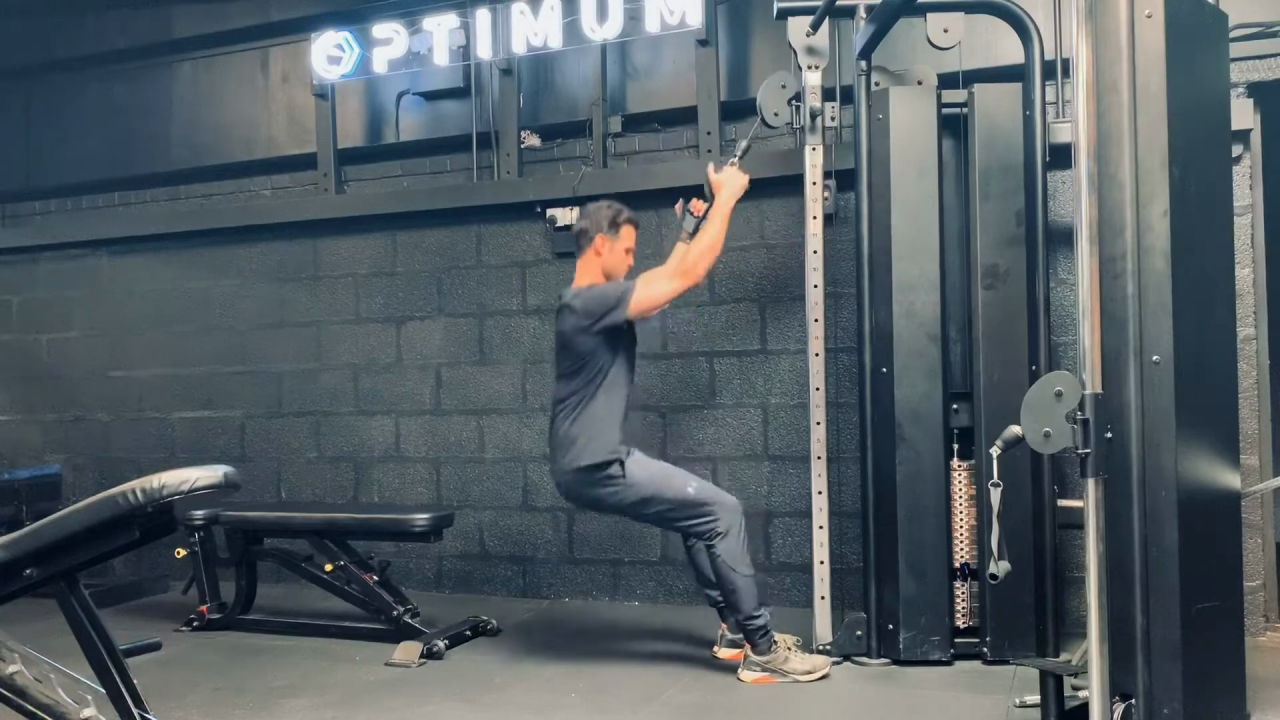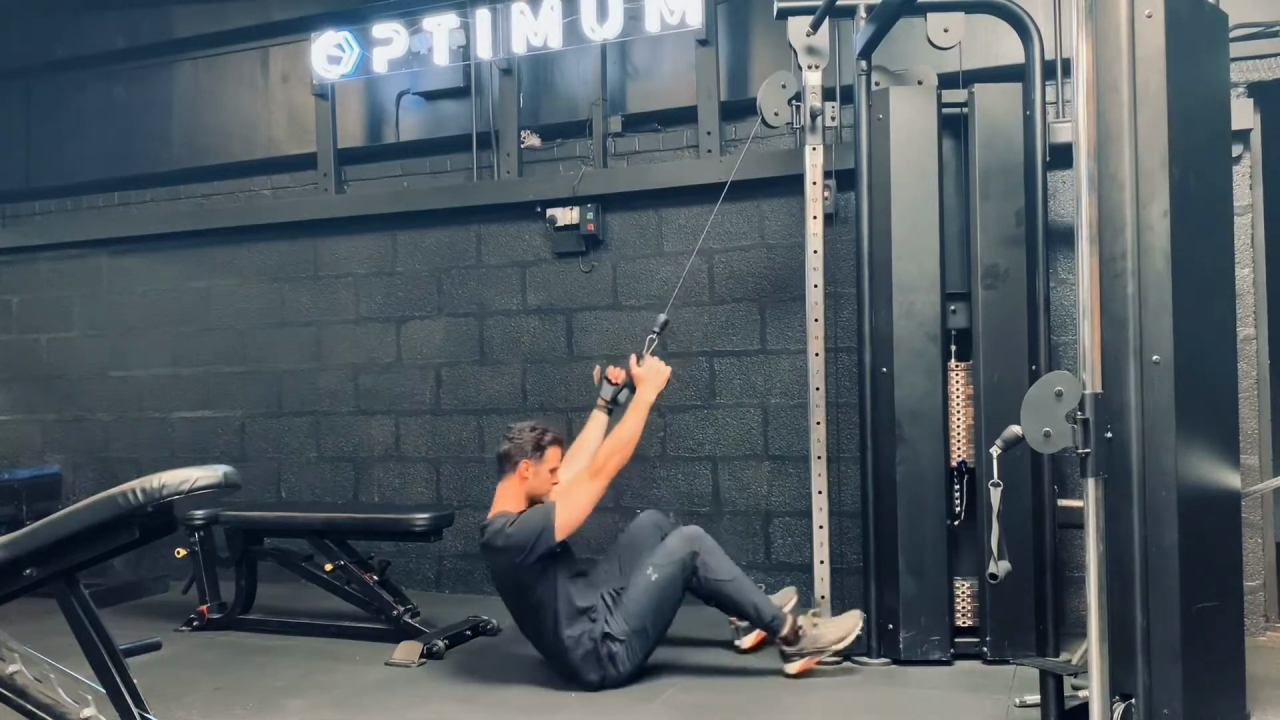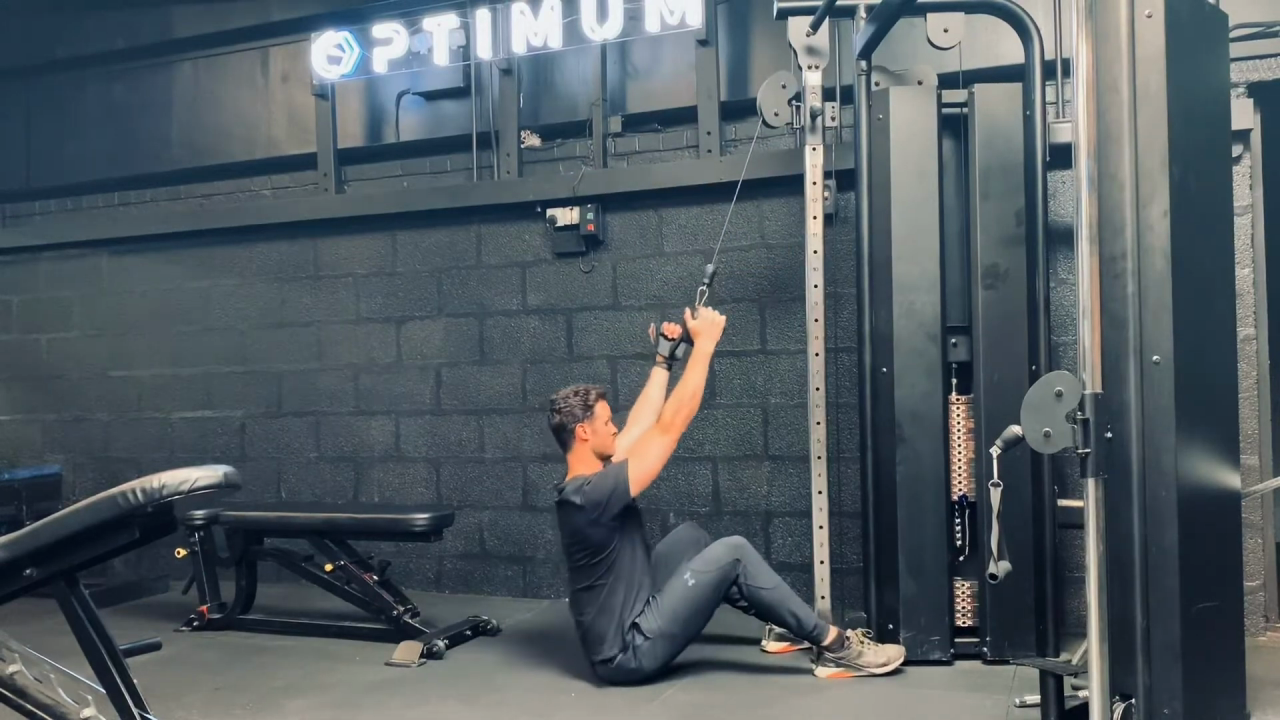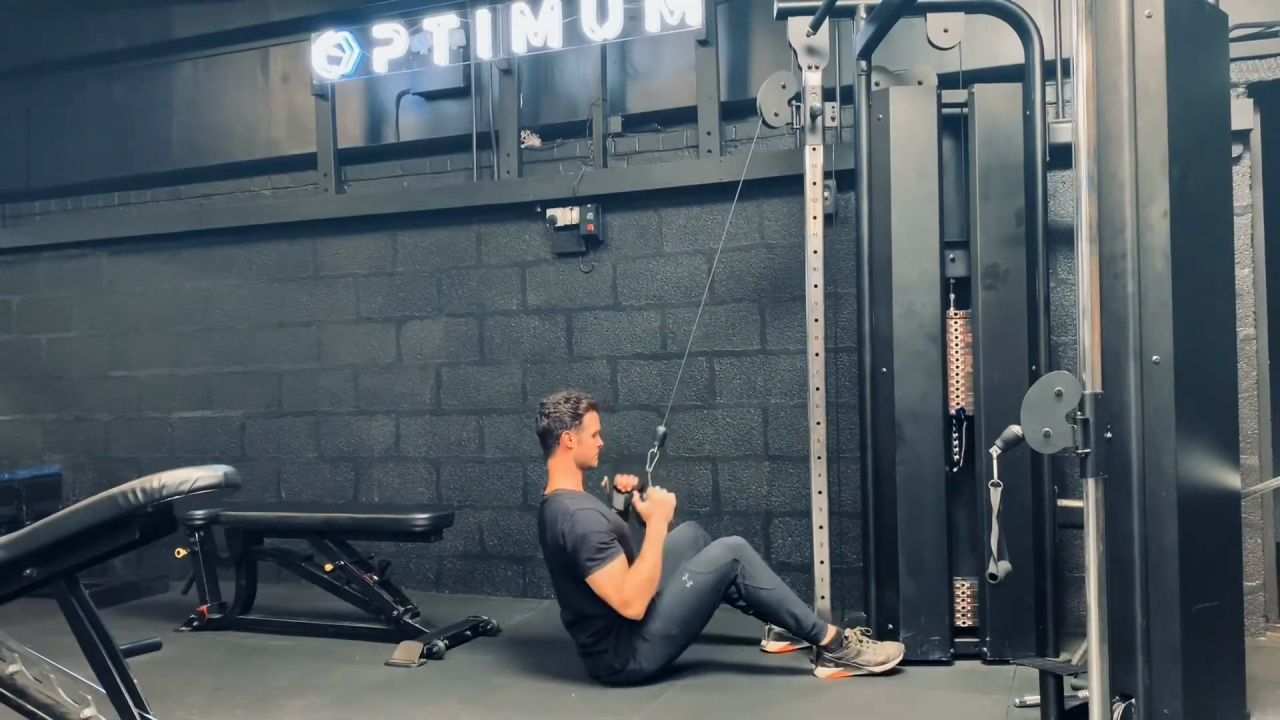
dt=1s
person 1, frame 1
left shoulder: (592, 305)
right shoulder: (588, 304)
left elbow: (665, 280)
right elbow: (685, 276)
left wrist: (690, 229)
right wrist: (725, 198)
left hip: (598, 460)
right hip: (591, 467)
left knee: (701, 507)
right knee: (720, 511)
left ankle: (735, 629)
right ankle: (764, 651)
person 1, frame 2
left shoulder: (512, 518)
right shoulder: (514, 537)
left elbow: (575, 469)
right elbow: (600, 472)
left wrist: (604, 402)
right wrist: (646, 391)
right hip: (604, 655)
left knee: (652, 523)
right knee: (690, 540)
left ankle: (751, 613)
right ankle: (792, 637)
person 1, frame 3
left shoulder: (587, 482)
right shoulder: (593, 494)
left elbow: (642, 424)
right elbow: (672, 425)
left wrist: (664, 358)
right wrist: (704, 342)
left hip: (625, 628)
right hip: (629, 652)
left knee: (691, 537)
right knee: (732, 552)
left ankle: (783, 626)
right ankle: (836, 647)
person 1, frame 4
left shoulder: (561, 503)
right shoulder: (576, 517)
right elbow: (633, 603)
right wrist: (656, 522)
left hip: (617, 633)
right hip: (625, 653)
left knee: (691, 535)
right knee: (731, 552)
left ankle: (782, 625)
right ankle: (833, 646)
